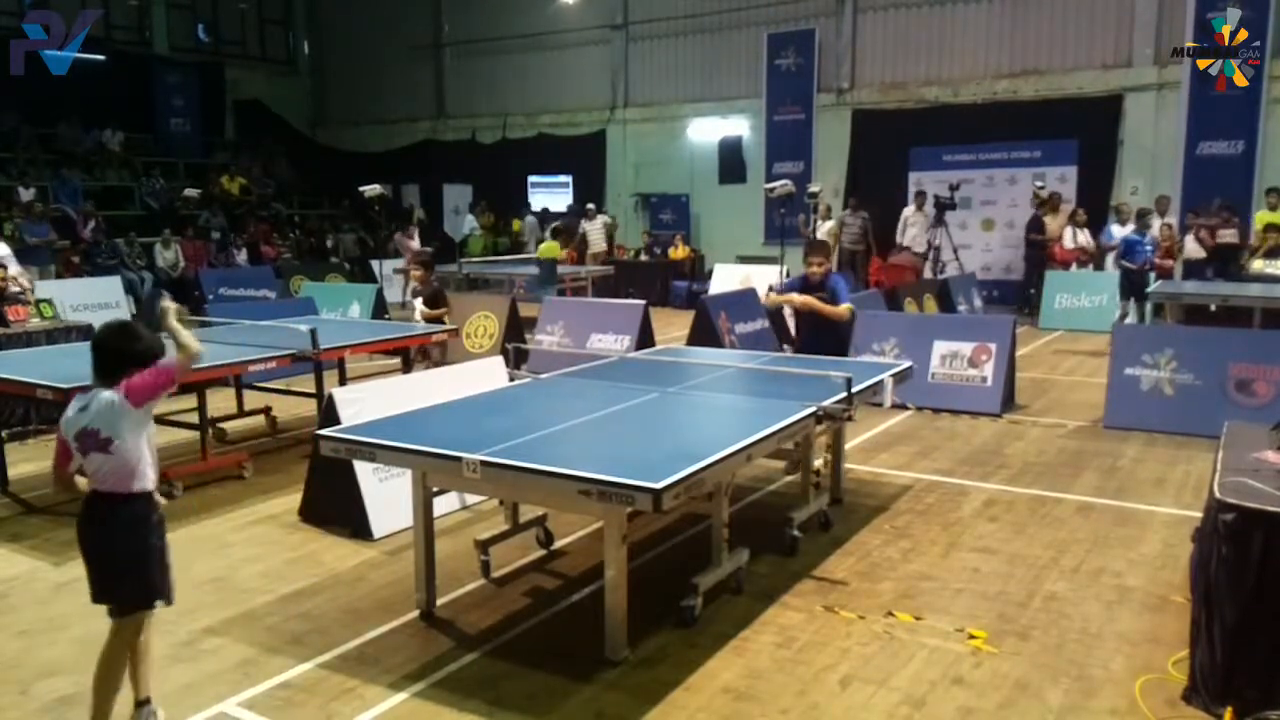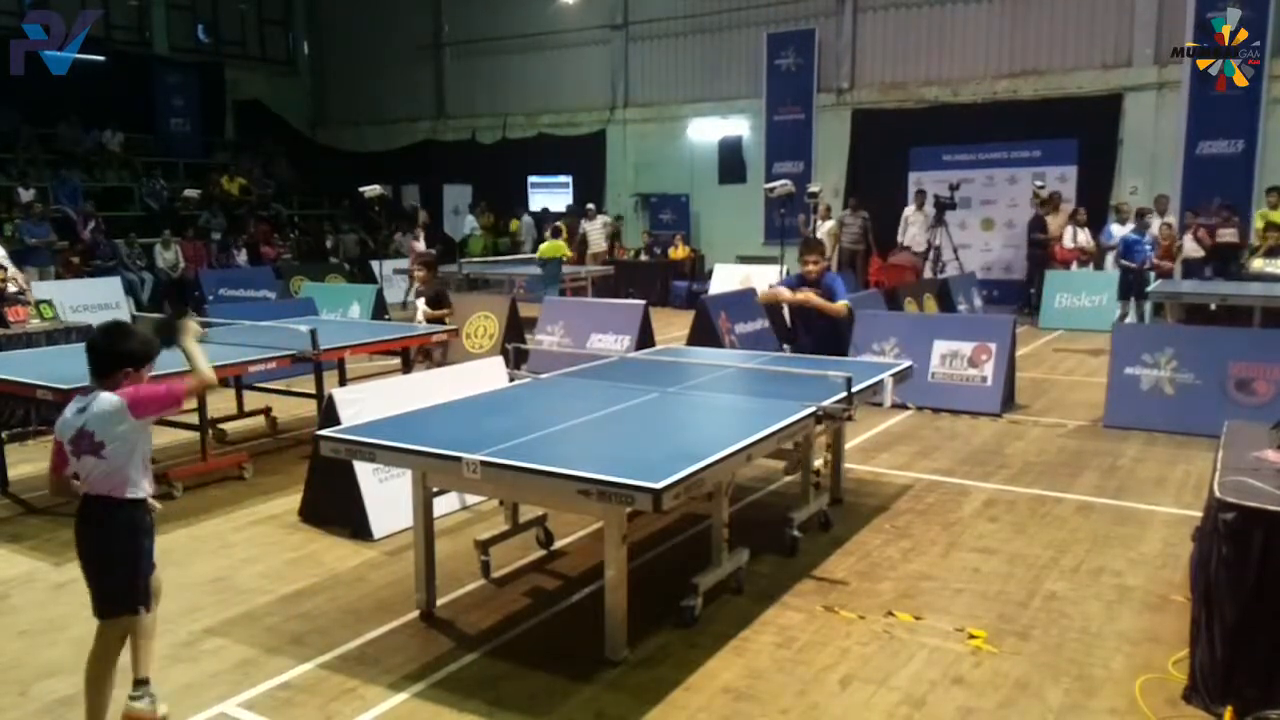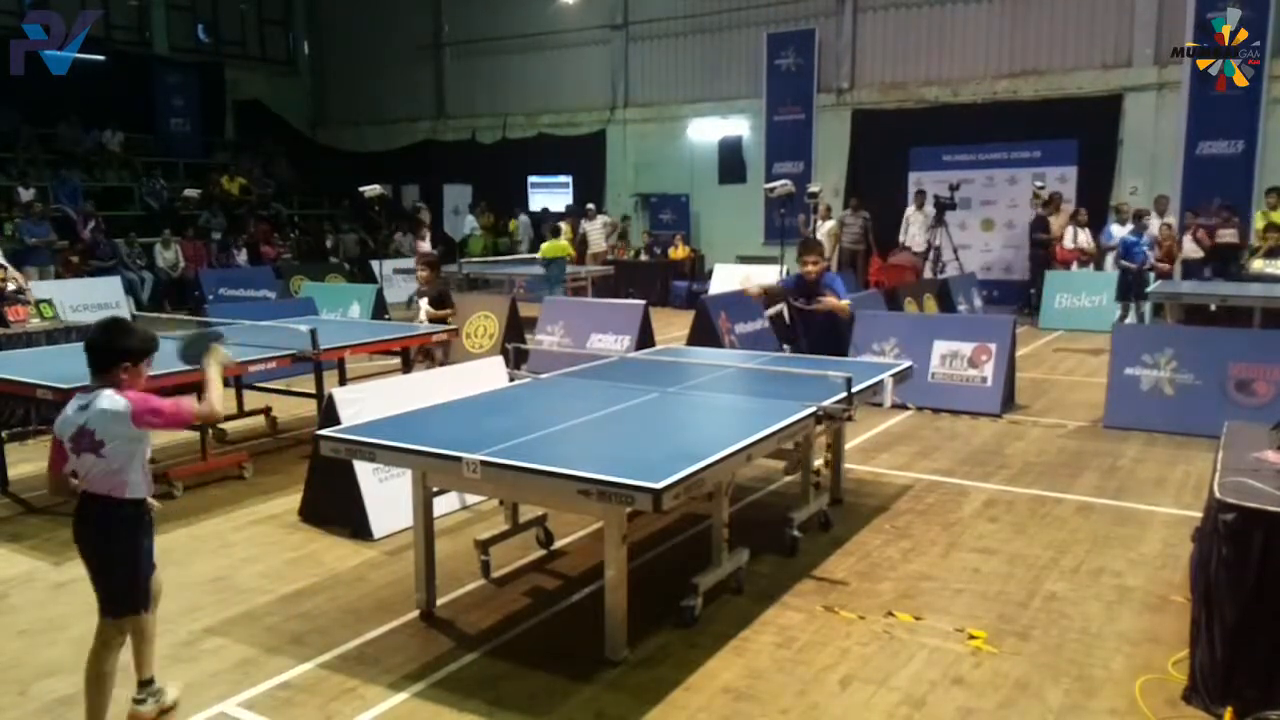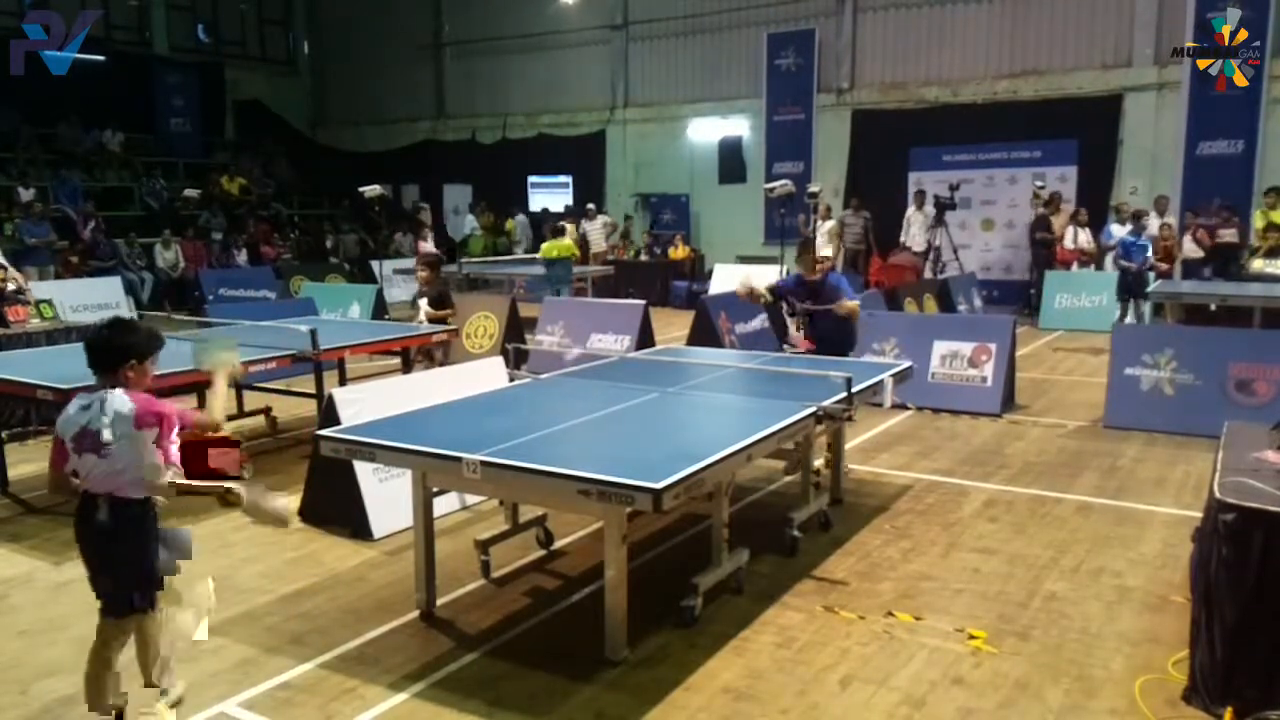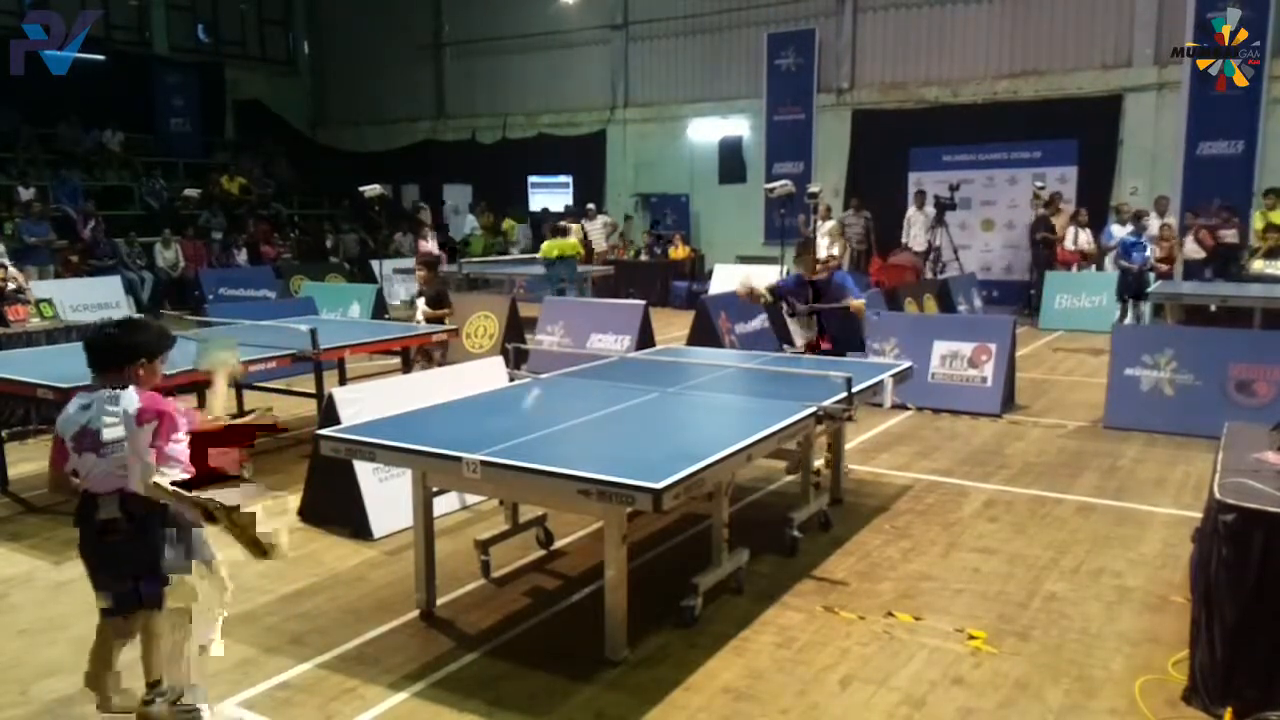
dt=0.1s
person 1, frame 1
left shoulder: (74, 411)
right shoulder: (126, 399)
left elbow: (64, 481)
right elbow: (192, 353)
right wrist: (170, 318)
left hip: (97, 516)
right hip: (133, 519)
left knee: (141, 604)
right knee: (130, 627)
person 1, frame 2
left shoulder: (69, 415)
right shoulder: (129, 404)
left elbow: (59, 485)
right elbow: (205, 379)
right wrist: (188, 339)
left hip: (92, 520)
right hip: (125, 523)
left knee: (149, 588)
right knee: (113, 632)
person 1, frame 3
left shoulder: (69, 414)
right shoulder: (135, 408)
left elbow: (57, 484)
right elbow: (211, 412)
right wrist: (212, 366)
left hip: (90, 517)
right hip: (123, 522)
left knee: (147, 593)
right knee: (114, 630)
person 1, frame 4
left shoulder: (71, 413)
right shoulder: (140, 409)
left elbow: (58, 481)
right elbow: (210, 424)
left hip: (92, 517)
right hip: (127, 522)
left knee: (147, 598)
right knee: (115, 630)
left ankle: (155, 686)
person 1, frame 5
left shoulder: (101, 401)
right shoulder: (150, 408)
left hip: (99, 517)
right hip: (126, 520)
left knee: (147, 603)
right knee: (120, 627)
